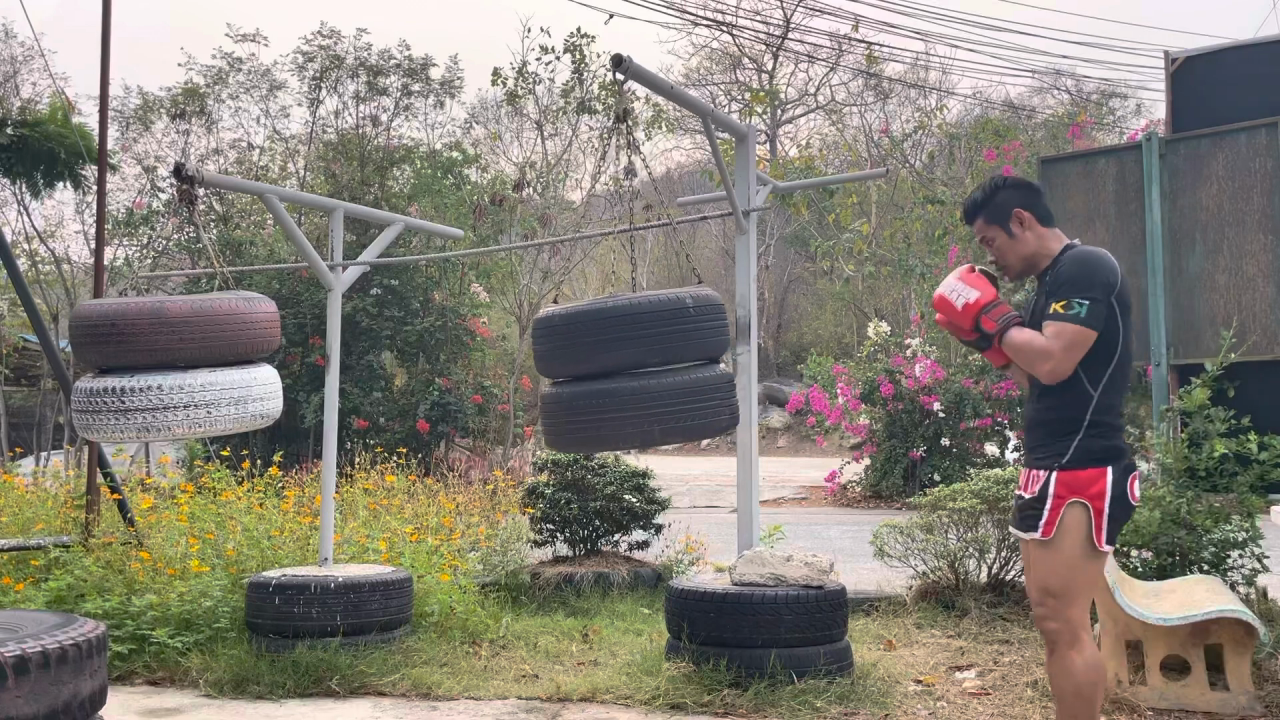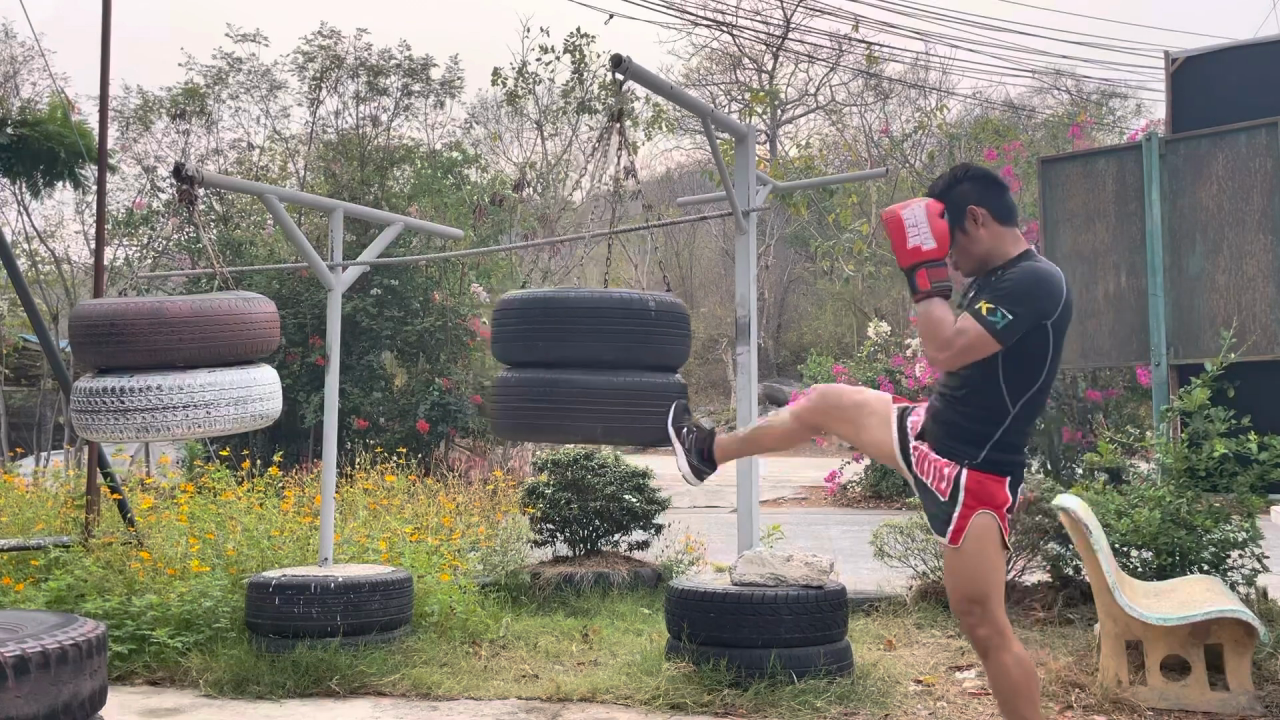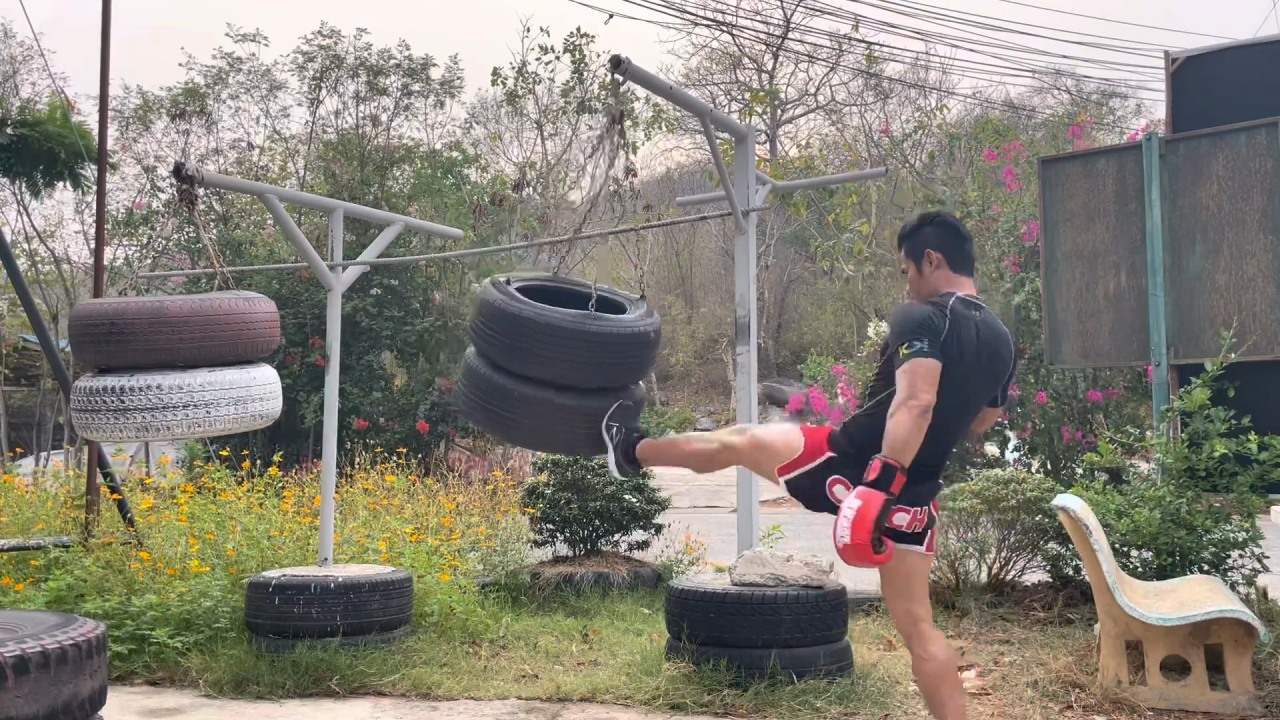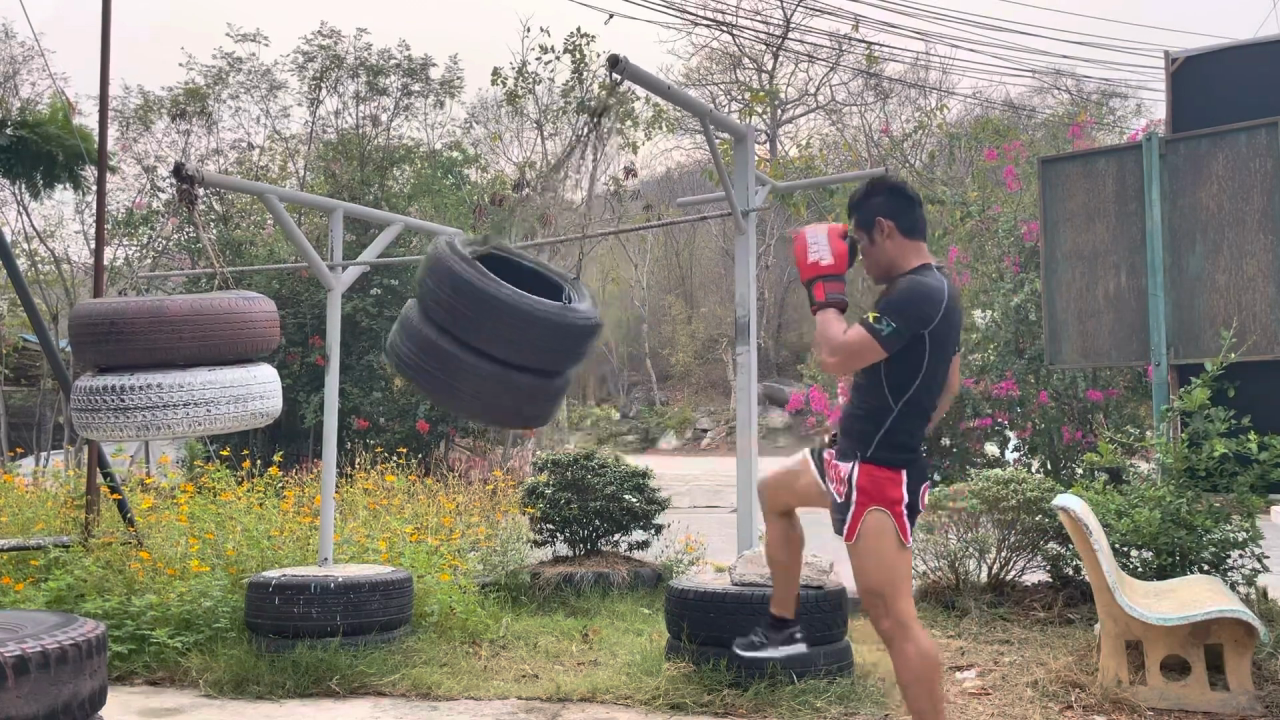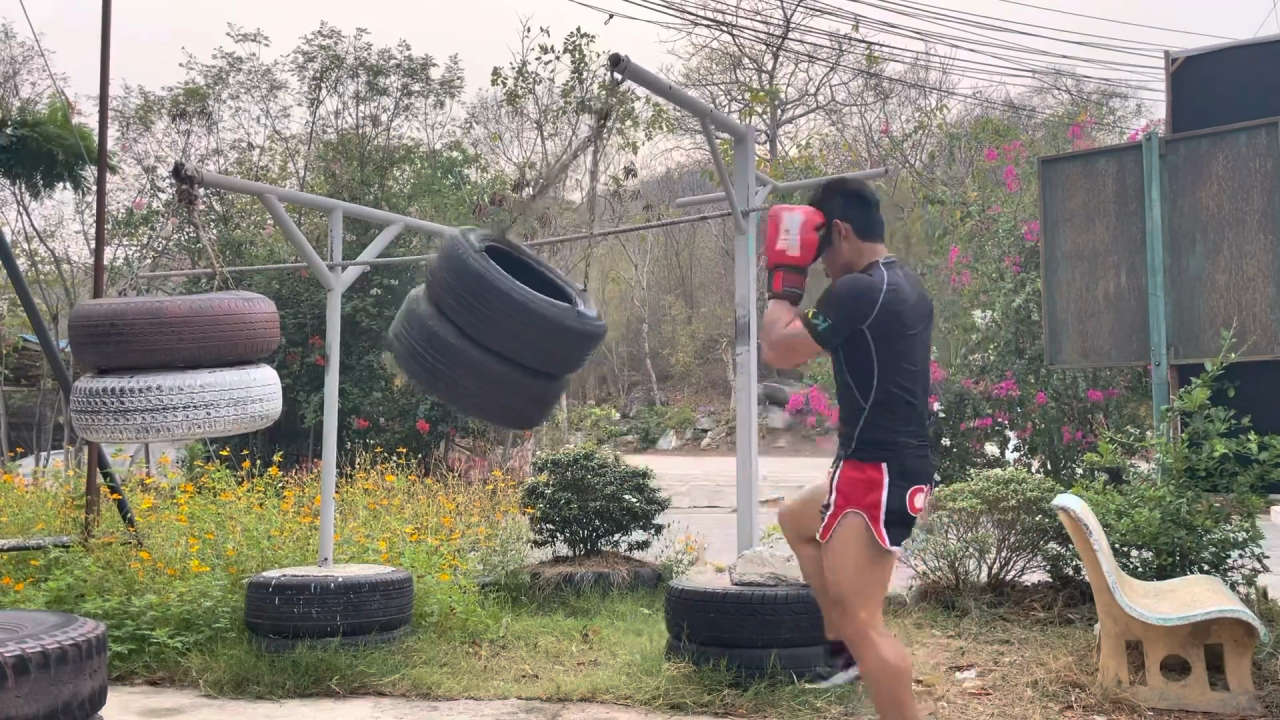
dt=1s
person 1, frame 1
left shoulder: (1087, 267)
right shoulder: (1048, 284)
left elbow: (1053, 364)
left wrist: (991, 315)
right wrist: (987, 337)
left hip: (1083, 475)
right hip: (1046, 471)
left knee: (1060, 622)
right knee: (1055, 621)
person 1, frame 2
left shoulder: (1038, 285)
right shoulder: (994, 277)
left elbow: (946, 351)
left wrist: (923, 269)
left hip: (976, 473)
right hip: (929, 433)
left knee: (984, 626)
right knee: (820, 404)
right ankle: (709, 453)
person 1, frame 3
left shoulder: (923, 318)
right shoulder: (1001, 340)
left elbow: (914, 402)
right elbow: (981, 422)
left wrist: (881, 482)
left hip: (849, 464)
right hip: (912, 500)
left knee: (737, 442)
right knee: (918, 625)
left ankle: (634, 451)
person 1, frame 4
left shoulder: (913, 297)
right shoulder: (933, 289)
left elbow: (835, 356)
right elbow: (949, 382)
left wrist: (823, 285)
left hip: (879, 474)
right hip: (853, 452)
left knee: (890, 615)
right knee: (774, 492)
right ankle: (783, 625)
person 1, frame 5
left shoulder: (858, 291)
right shoulder: (907, 288)
left elbow: (778, 350)
left wrist: (786, 274)
left hip: (874, 475)
right hip: (903, 468)
left knee: (857, 620)
right knee: (793, 517)
right ankle: (839, 649)
